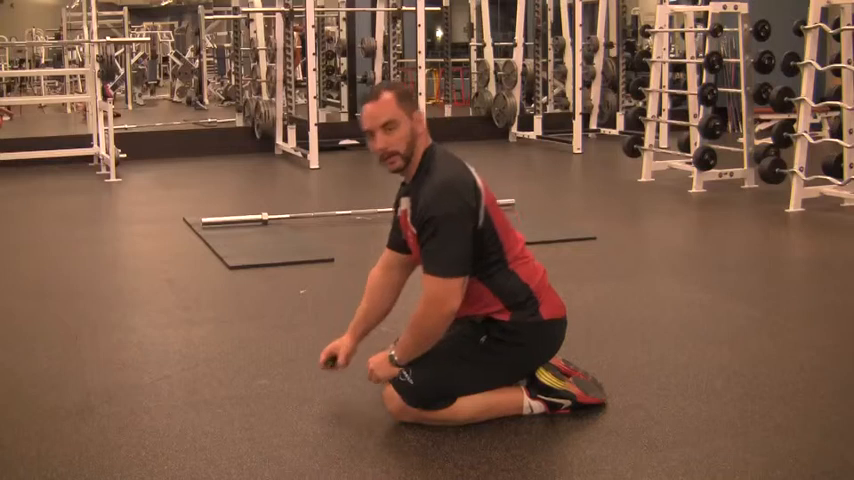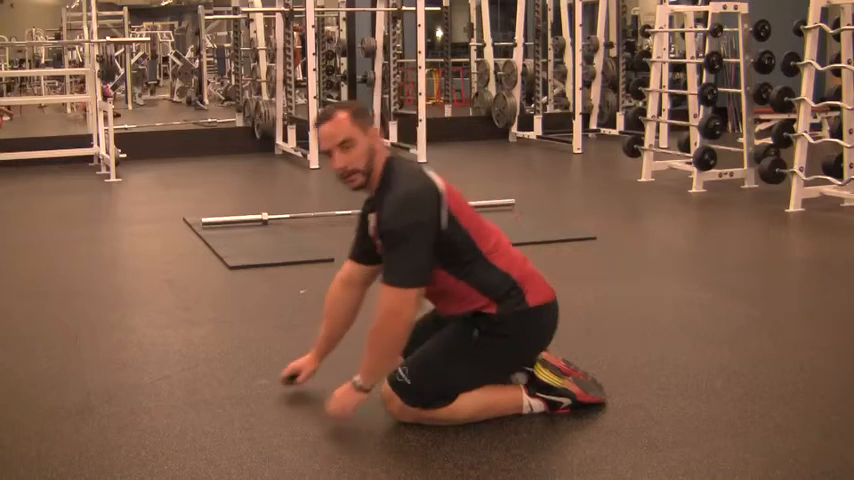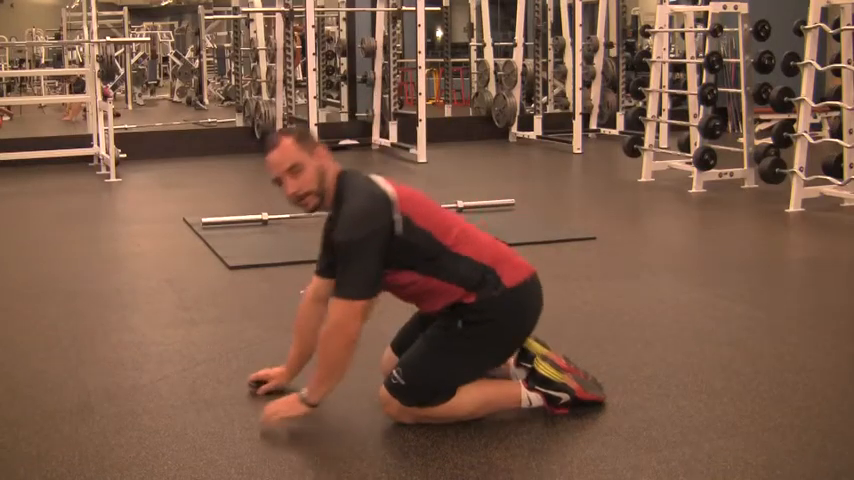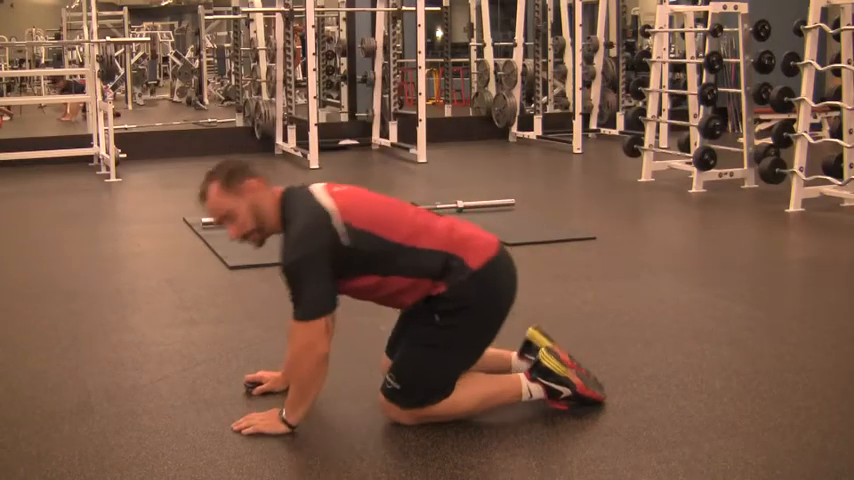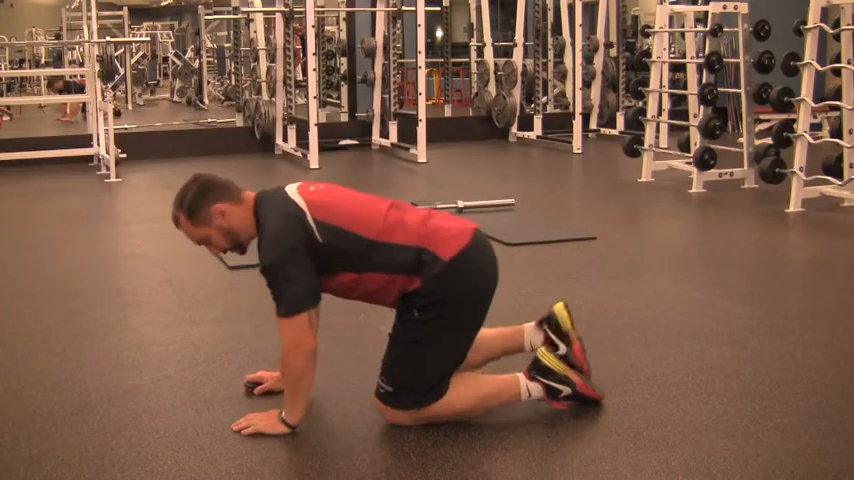
dt=0.3s
person 1, frame 1
left shoulder: (443, 190)
right shoulder: (414, 187)
left elbow: (442, 304)
right elbow: (391, 269)
left wrist: (395, 359)
right wrist: (352, 336)
left hip: (520, 324)
right hip: (494, 311)
left knee: (402, 399)
right knee: (408, 361)
left ankle: (538, 393)
right ankle: (521, 367)
person 1, frame 2
left shoulder: (405, 201)
right shoulder: (380, 201)
left elbow: (398, 315)
right elbow: (349, 283)
left wrist: (361, 384)
right wrist: (316, 355)
left hip: (515, 314)
right hip: (490, 303)
left knee: (403, 399)
right knee: (399, 360)
left ankle: (538, 392)
right ankle: (520, 363)
person 1, frame 3
left shoulder: (359, 214)
right shoulder: (344, 209)
left elbow: (344, 327)
right elbow: (317, 299)
left wrist: (307, 398)
right wrist: (288, 371)
left hip: (500, 300)
right hip: (485, 292)
left knee: (399, 402)
right knee: (393, 364)
left ankle: (536, 387)
right ankle: (518, 360)
person 1, frame 4
left shoulder: (304, 237)
right shoulder: (306, 205)
left elbow: (314, 344)
right elbow: (312, 316)
left wrist: (288, 416)
right wrist: (289, 374)
left hip: (473, 281)
right hip: (476, 263)
left knee: (403, 405)
right knee: (394, 366)
left ankle: (536, 382)
right ankle: (523, 360)
person 1, frame 5
left shoulder: (279, 236)
right shoulder: (285, 205)
left elbow: (301, 341)
right elbow: (305, 314)
left wrist: (288, 417)
right wrist: (290, 375)
left hip: (450, 272)
right hip: (462, 250)
left knee: (399, 406)
right knee: (432, 356)
left ankle: (537, 381)
right ankle: (542, 334)
